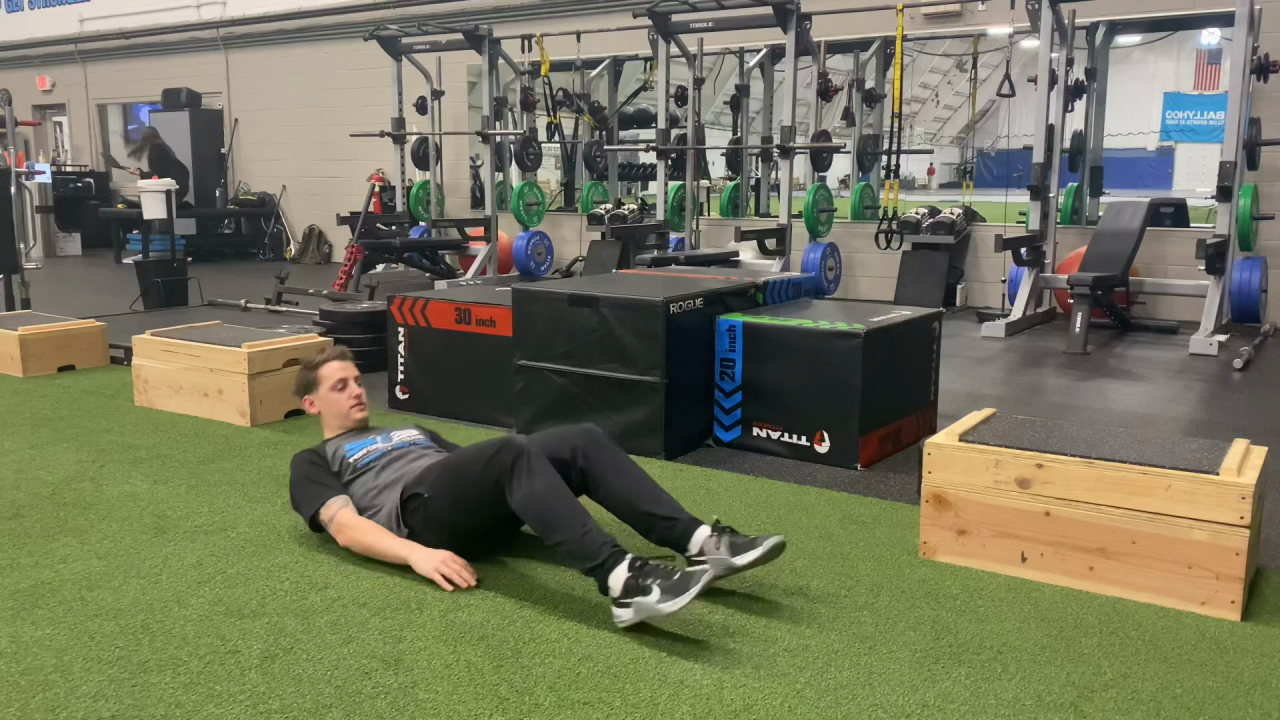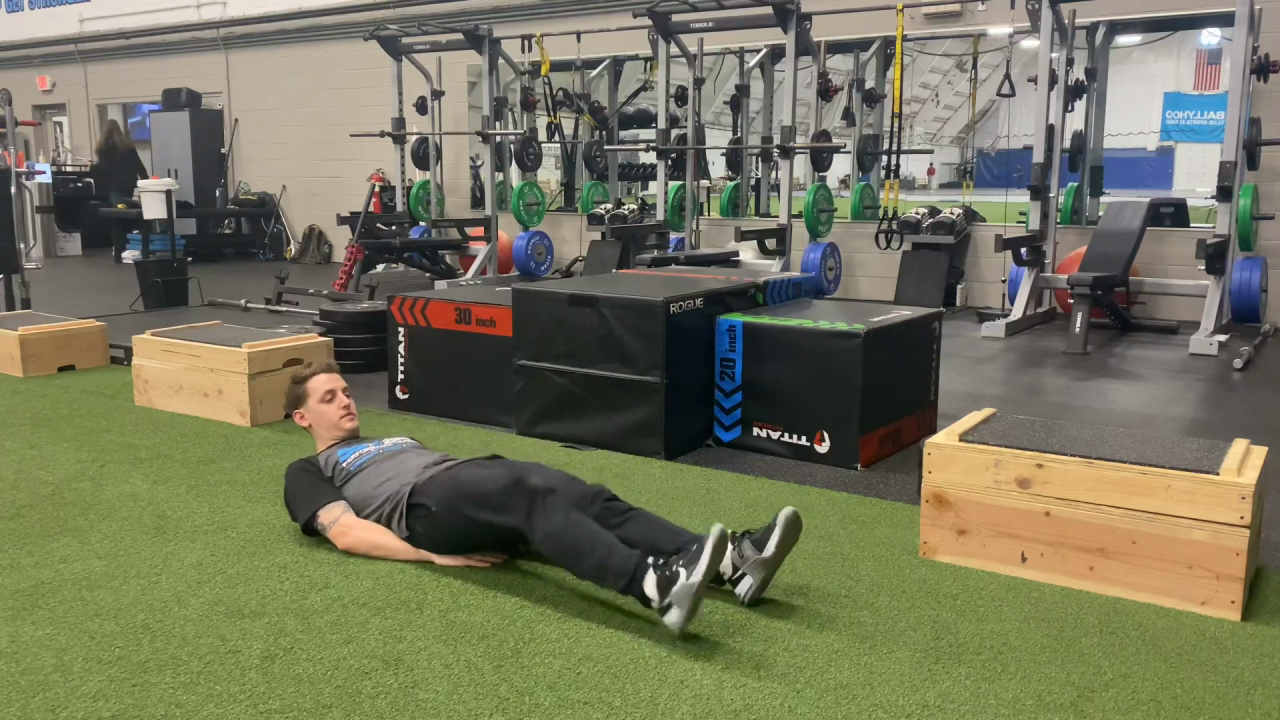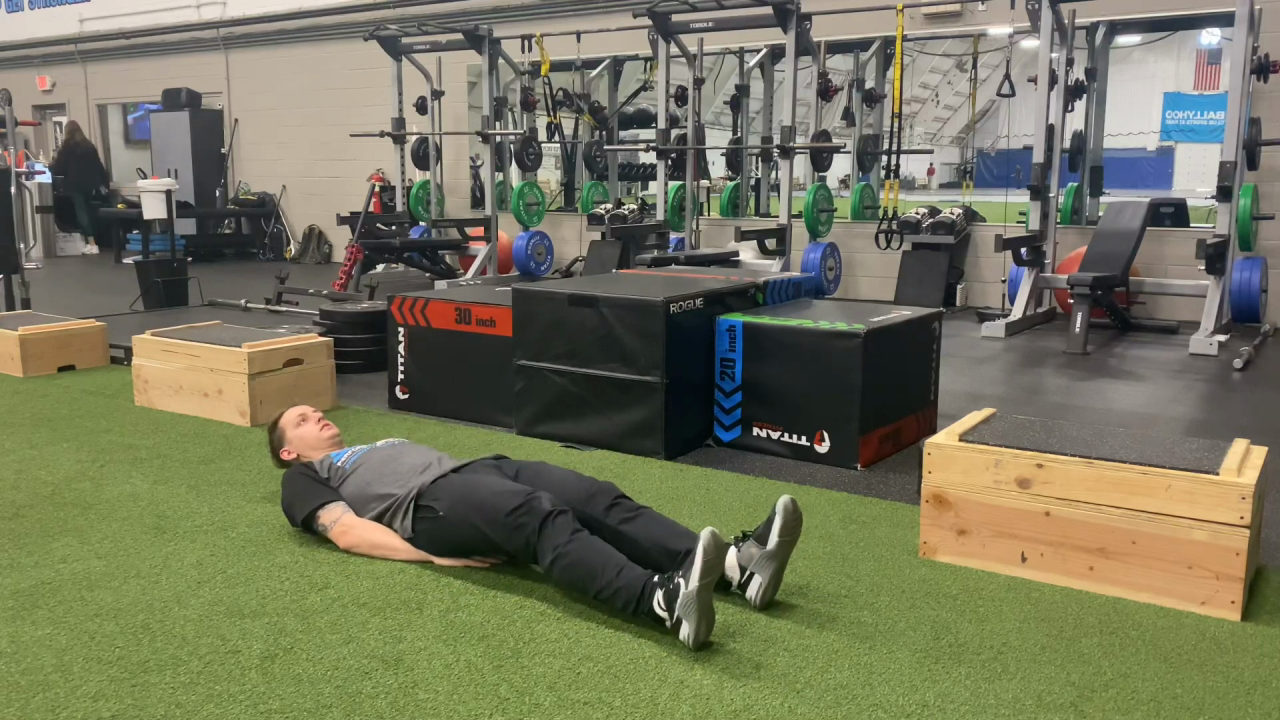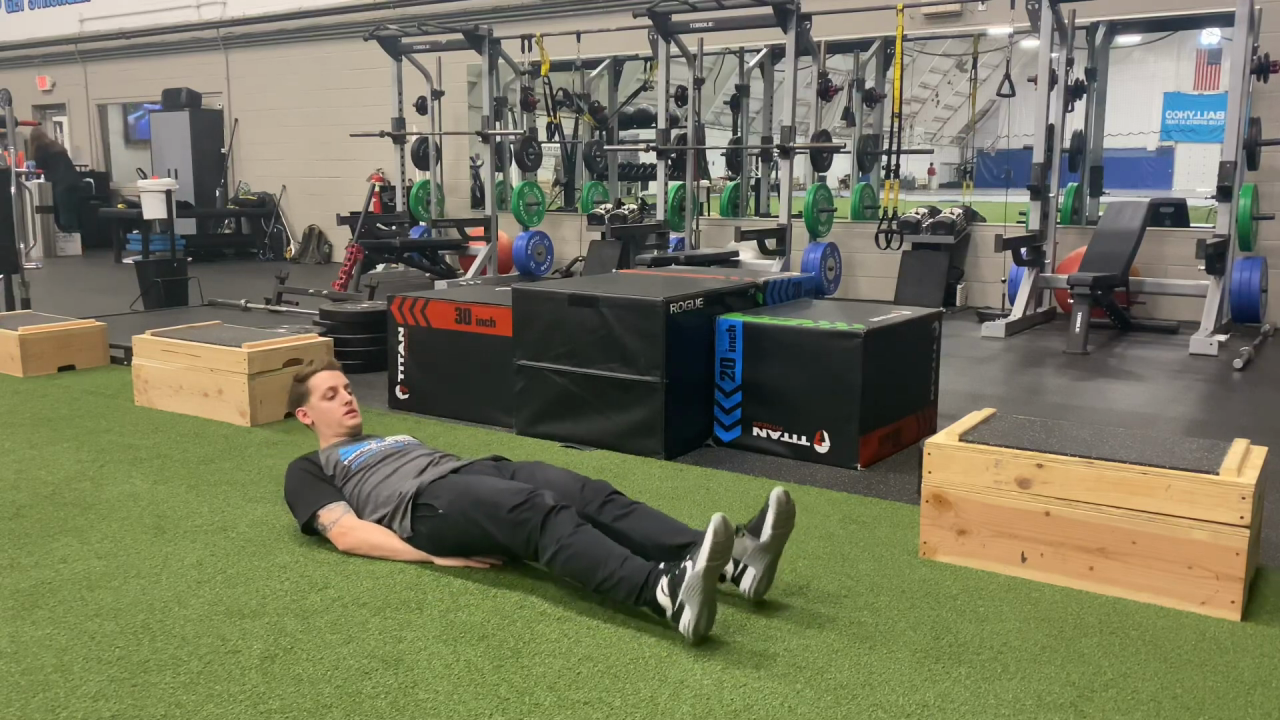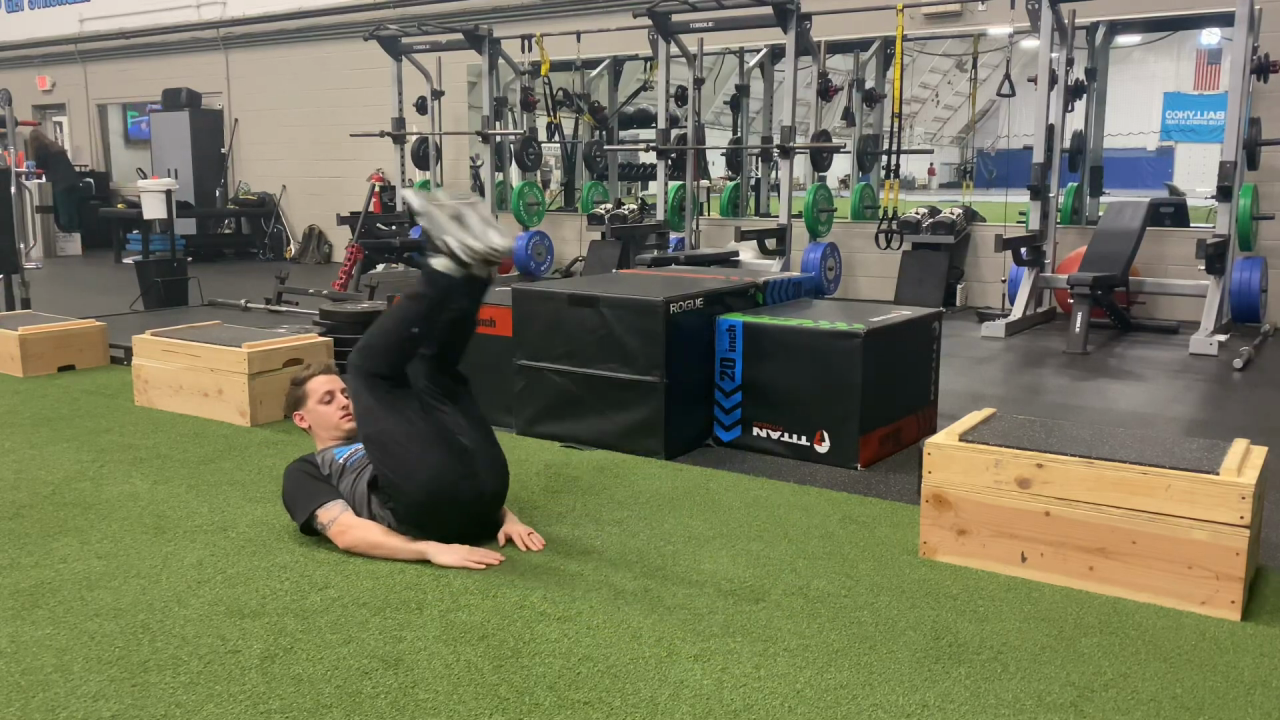
dt=1s
person 1, frame 1
left shoulder: (412, 429)
right shoulder: (314, 462)
left elbow: (475, 459)
right elbow: (346, 526)
left wrist: (545, 498)
right wrist: (415, 553)
left hip: (484, 515)
right hip: (417, 511)
left knee: (584, 442)
right knee: (512, 450)
left ankle: (703, 546)
right ankle: (623, 583)
person 1, frame 2
left shoulder: (398, 441)
right shoulder: (308, 473)
right elbow: (346, 534)
left wrist: (506, 525)
right wrist: (435, 554)
right hip: (423, 508)
left knee: (591, 500)
right knee: (533, 497)
left ankle: (731, 562)
right ankle: (661, 586)
person 1, frame 3
left shoulder: (381, 446)
right shoulder: (306, 479)
right elbow: (348, 533)
right wrist: (432, 555)
right hip: (430, 503)
left knee: (600, 502)
right knee: (542, 518)
left ankle: (736, 564)
right ankle: (664, 599)
person 1, frame 4
left shoulder: (392, 441)
right shoulder: (309, 471)
right elbow: (346, 533)
right wrist: (435, 553)
right hip: (428, 504)
left knee: (592, 498)
right knee: (540, 514)
left ankle: (732, 559)
right ankle: (667, 592)
person 1, frame 5
left shoulder: (378, 447)
right shoulder: (306, 471)
right elbow: (344, 532)
left wrist: (505, 515)
right wrist: (431, 550)
left hip: (479, 497)
right hip: (427, 507)
left knee: (431, 361)
right knee: (370, 365)
left ankle: (472, 266)
right ankle: (453, 261)
